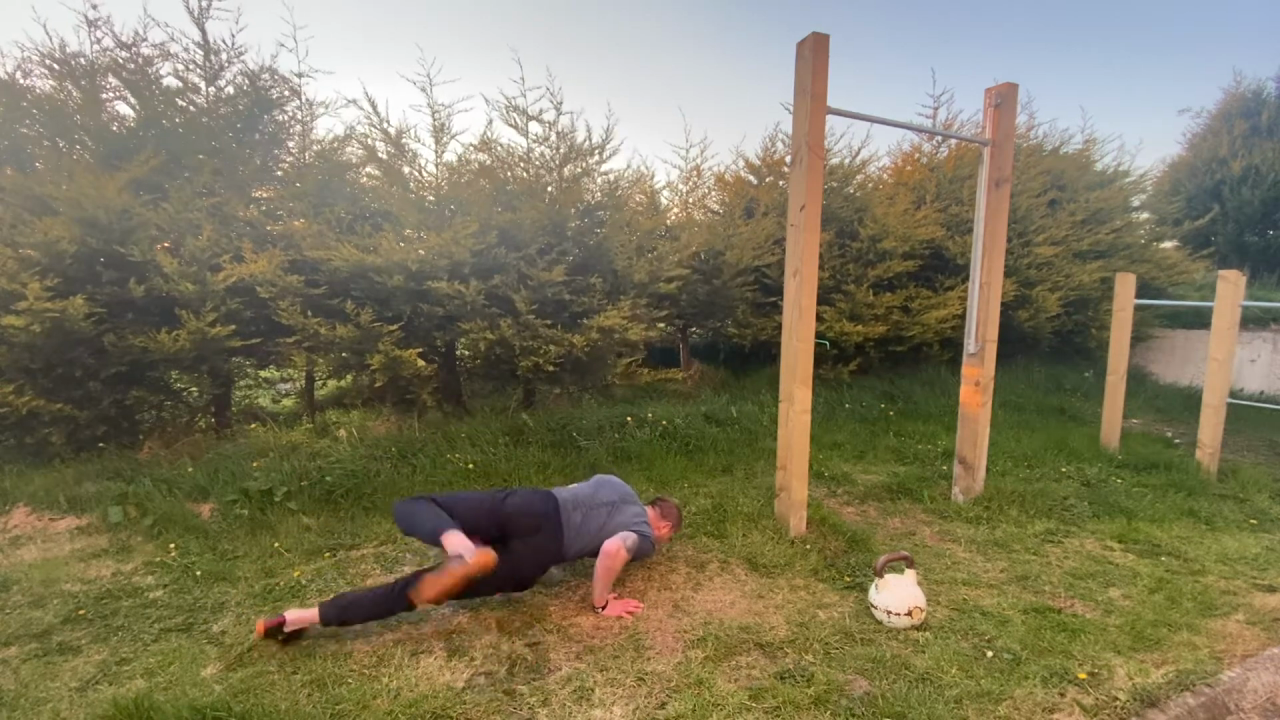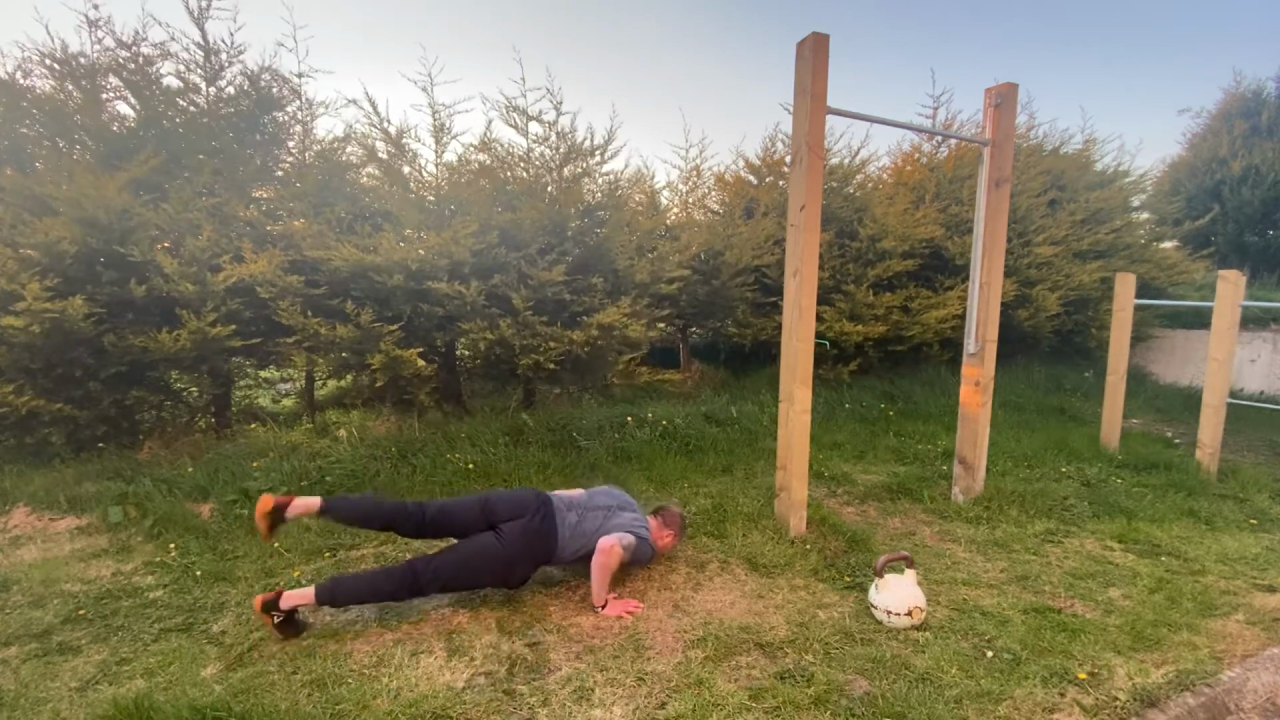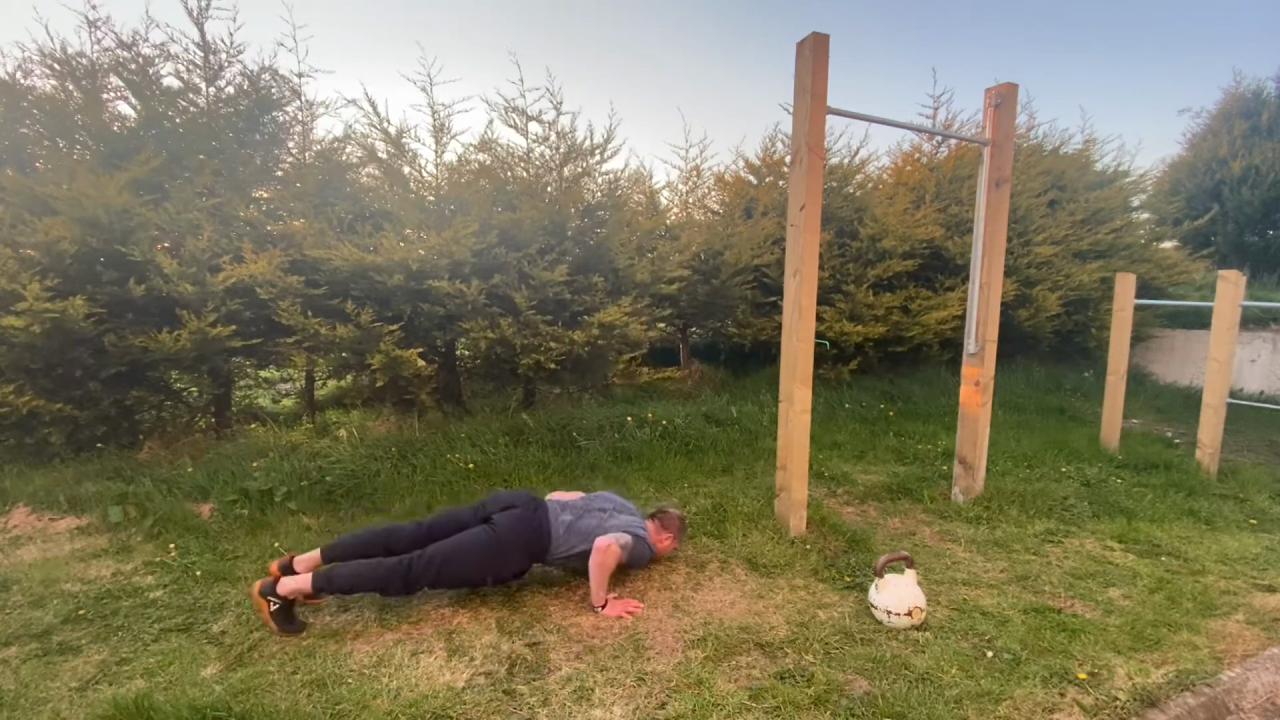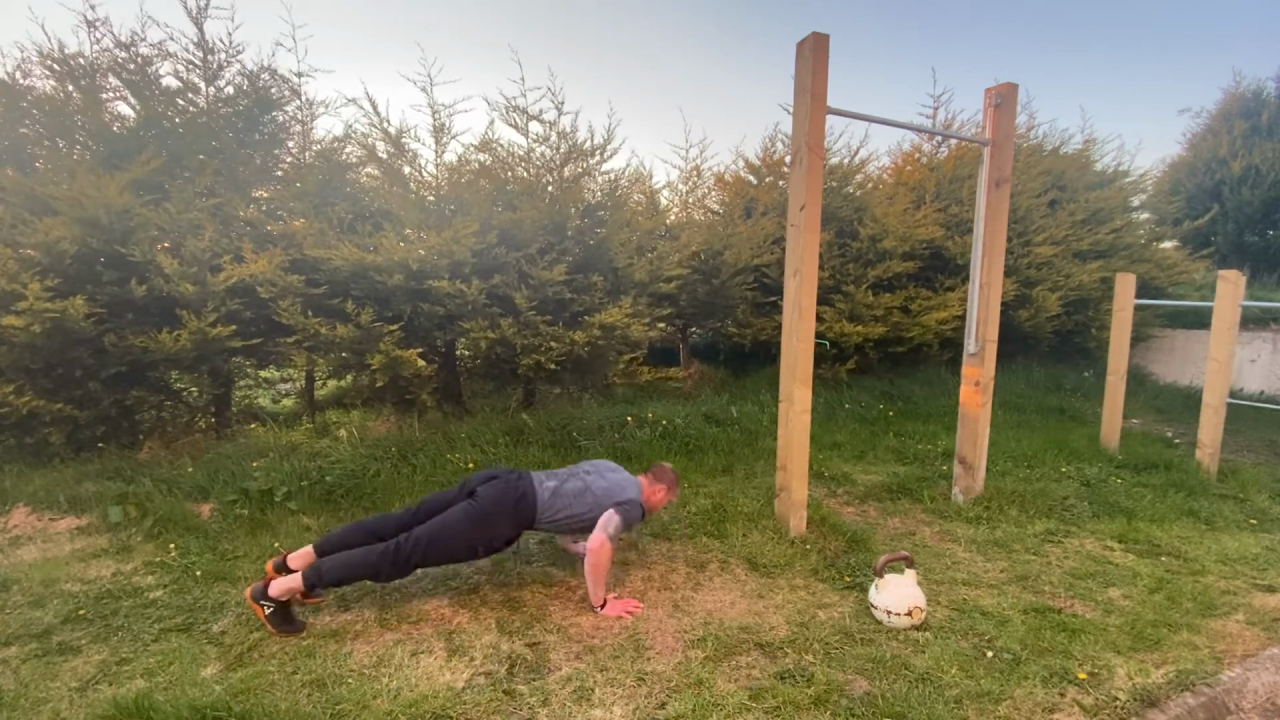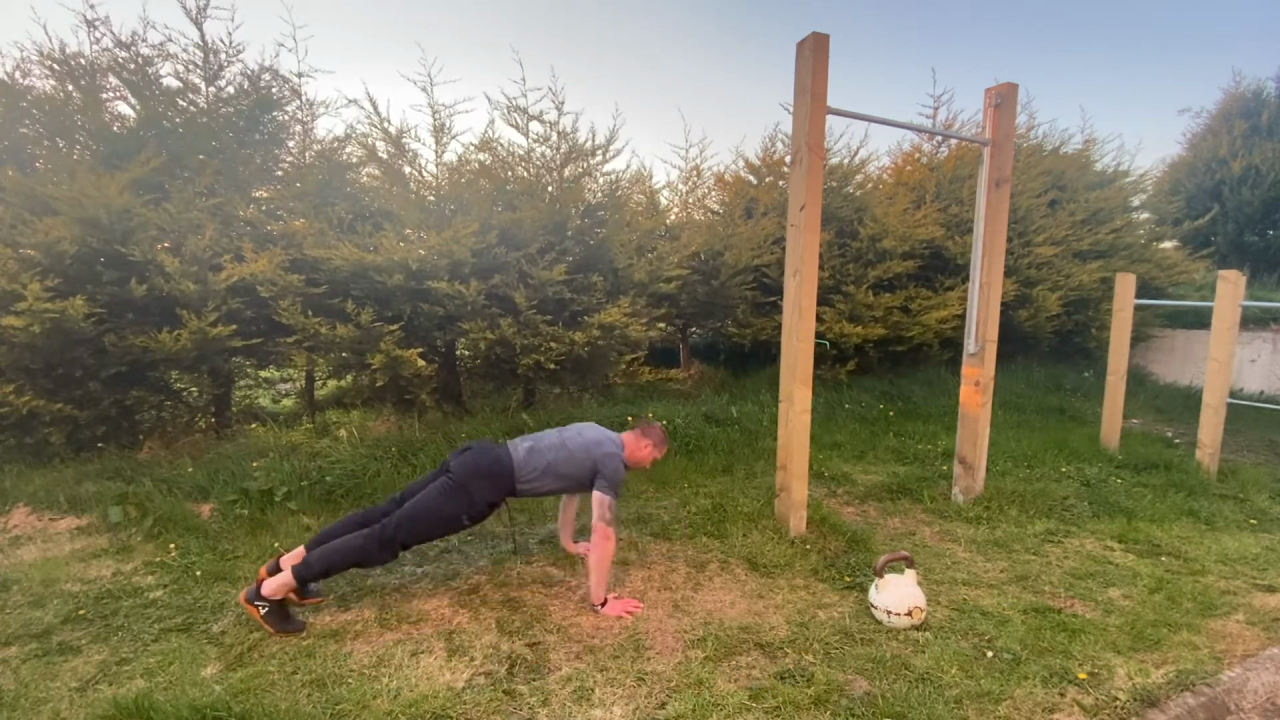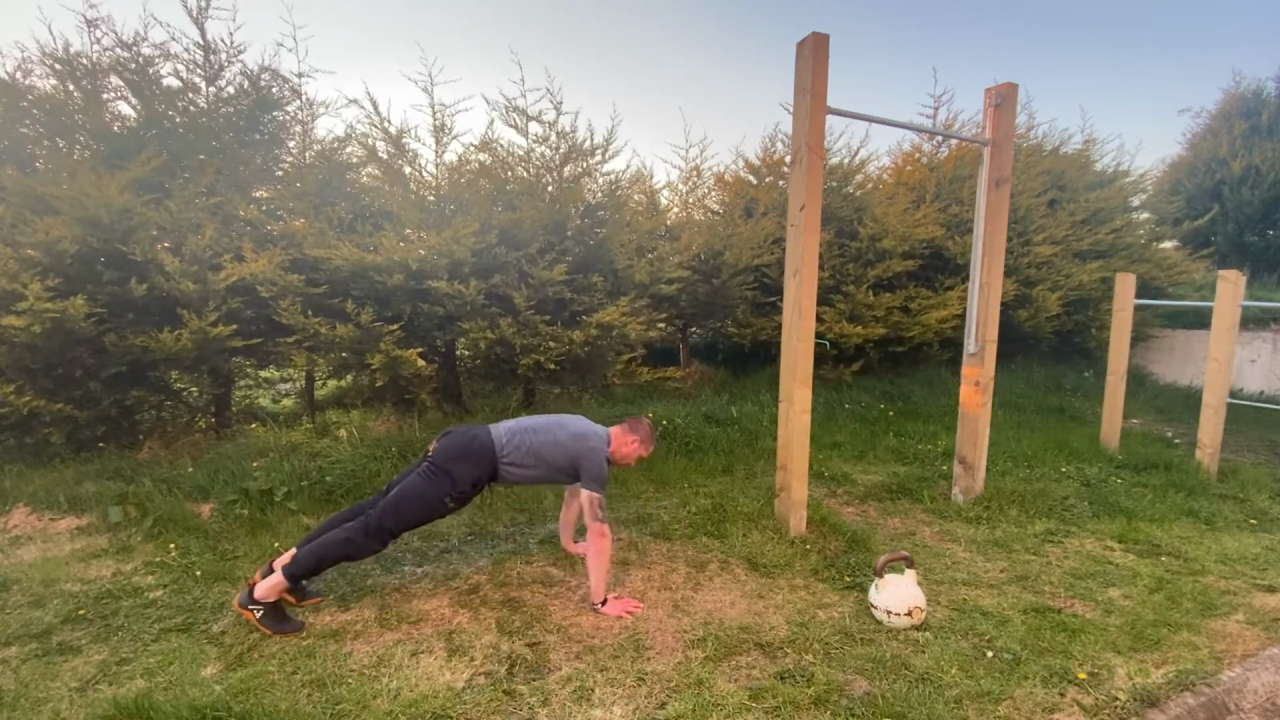
dt=0.3s
person 1, frame 1
left shoulder: (613, 483)
right shoulder: (645, 538)
right elbow: (612, 550)
right wrist: (601, 603)
left hip: (532, 506)
right hip: (535, 548)
right knee: (415, 586)
person 1, frame 2
left shoulder: (620, 496)
right shoulder: (643, 544)
right elbow: (609, 547)
right wrist: (601, 603)
left hip: (528, 503)
right hip: (524, 545)
left knee: (414, 516)
right knee: (417, 576)
left ankle: (301, 504)
right ankle: (287, 600)
person 1, frame 3
left shoulder: (621, 504)
right shoulder: (641, 546)
right elbow: (604, 548)
right wrist: (600, 602)
left hip: (523, 505)
right hip: (519, 541)
left knee: (412, 537)
right knee: (411, 570)
left ankle: (300, 562)
right ankle: (283, 588)
person 1, frame 4
left shoulder: (610, 467)
right shoulder: (631, 504)
right elbow: (598, 547)
left wrist: (570, 542)
right wrist: (600, 602)
left hip: (504, 481)
right hip: (505, 513)
left knee: (400, 523)
right knee: (402, 554)
left ankle: (291, 561)
right ankle: (275, 591)
person 1, frame 5
left shoulder: (598, 434)
right shoulder: (613, 462)
right elbow: (603, 534)
left wrist: (568, 542)
right wrist: (600, 601)
left hip: (482, 456)
right hip: (487, 481)
left knee: (388, 512)
right knee: (389, 536)
left ankle: (285, 563)
right ankle: (270, 590)
person 1, frame 6
left shoulder: (589, 434)
right shoulder: (596, 455)
left elbow: (572, 490)
right elbow: (599, 530)
left wrist: (568, 542)
right wrist: (601, 600)
left hip: (466, 442)
right hip: (469, 463)
left knee: (377, 507)
right knee: (377, 527)
left ankle: (280, 567)
right ankle: (263, 593)
